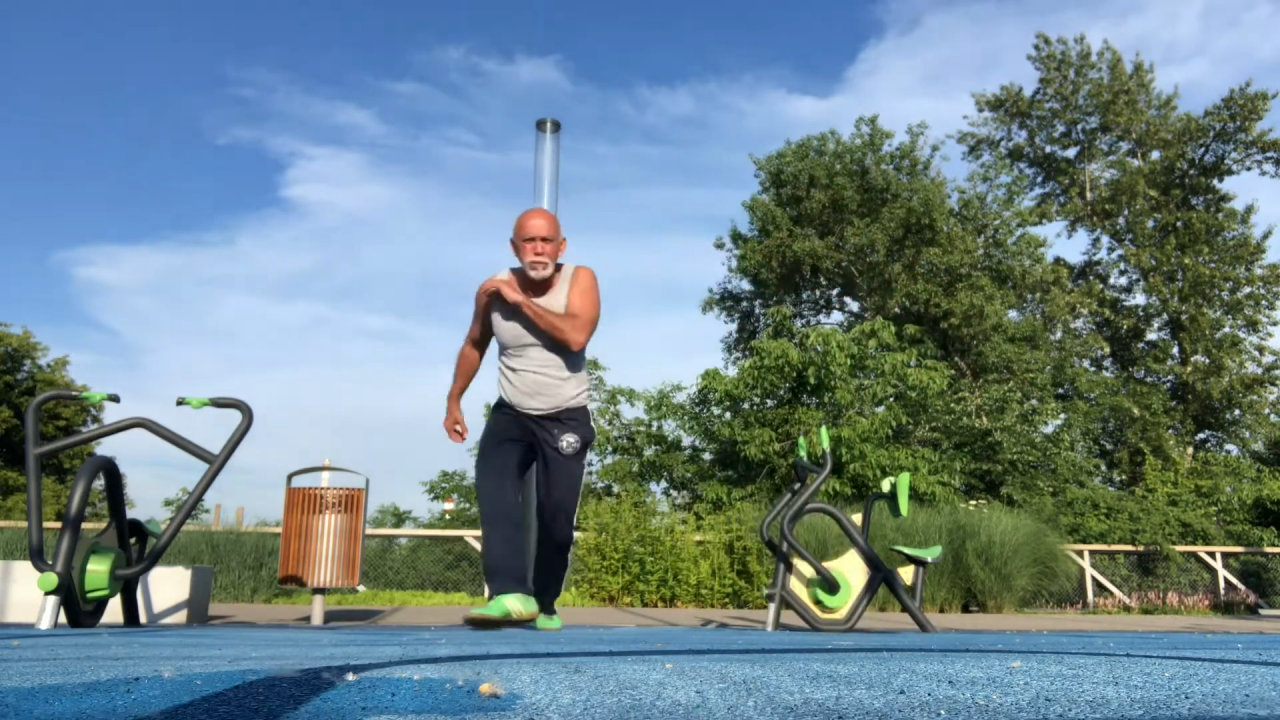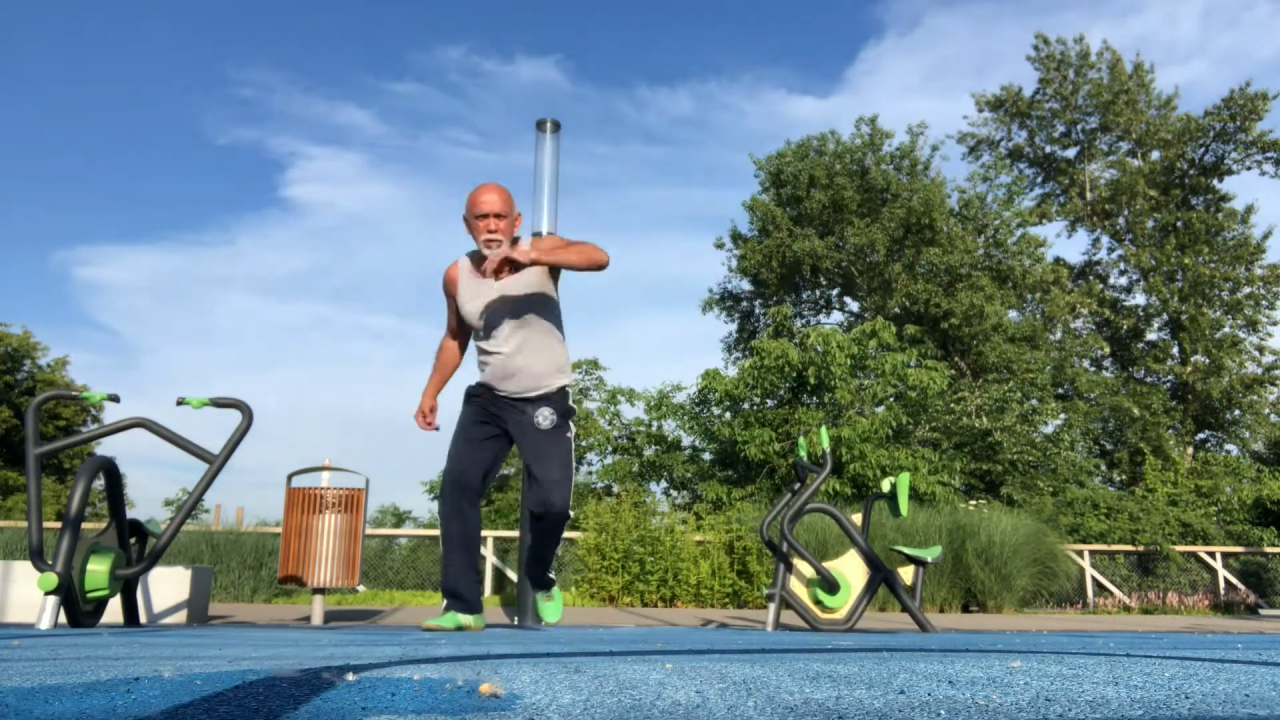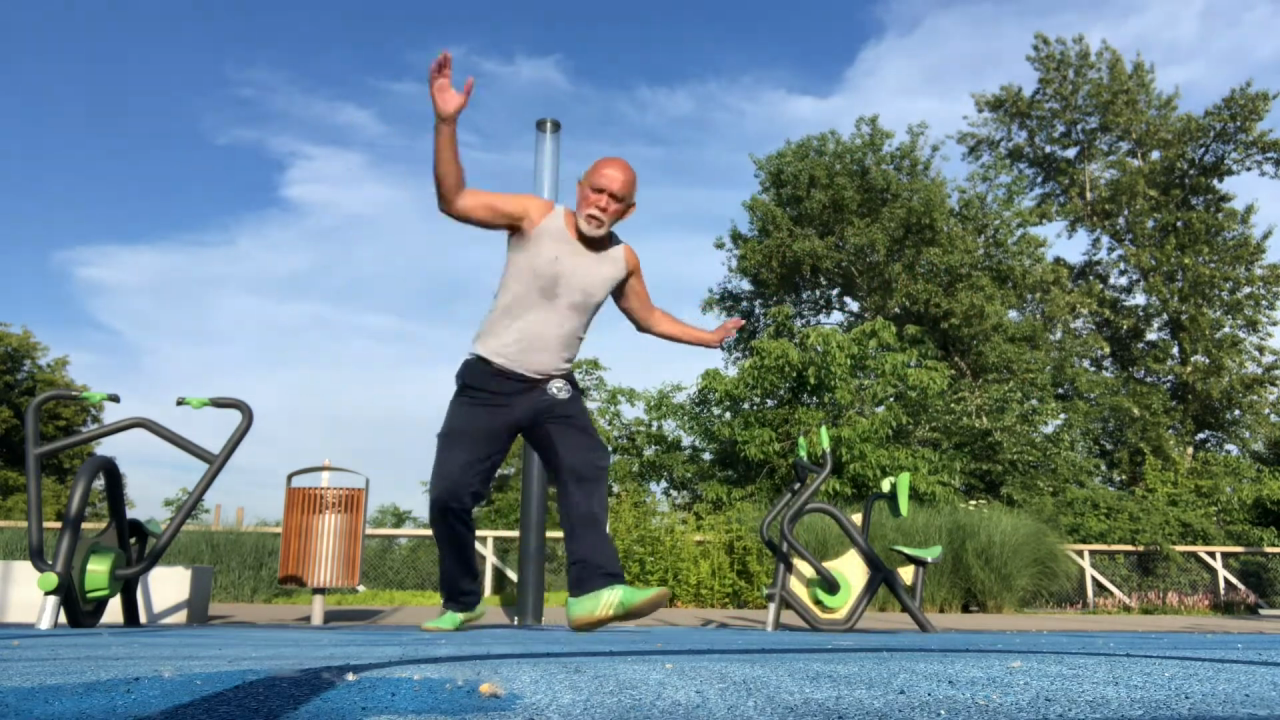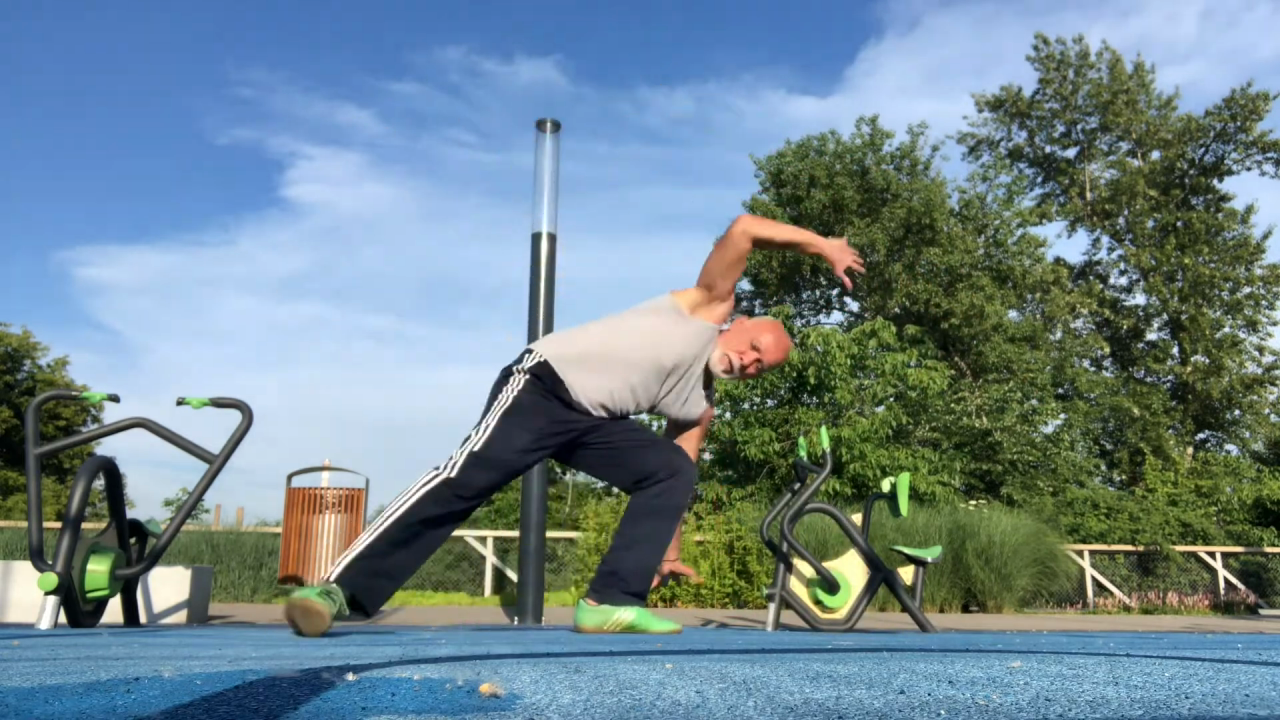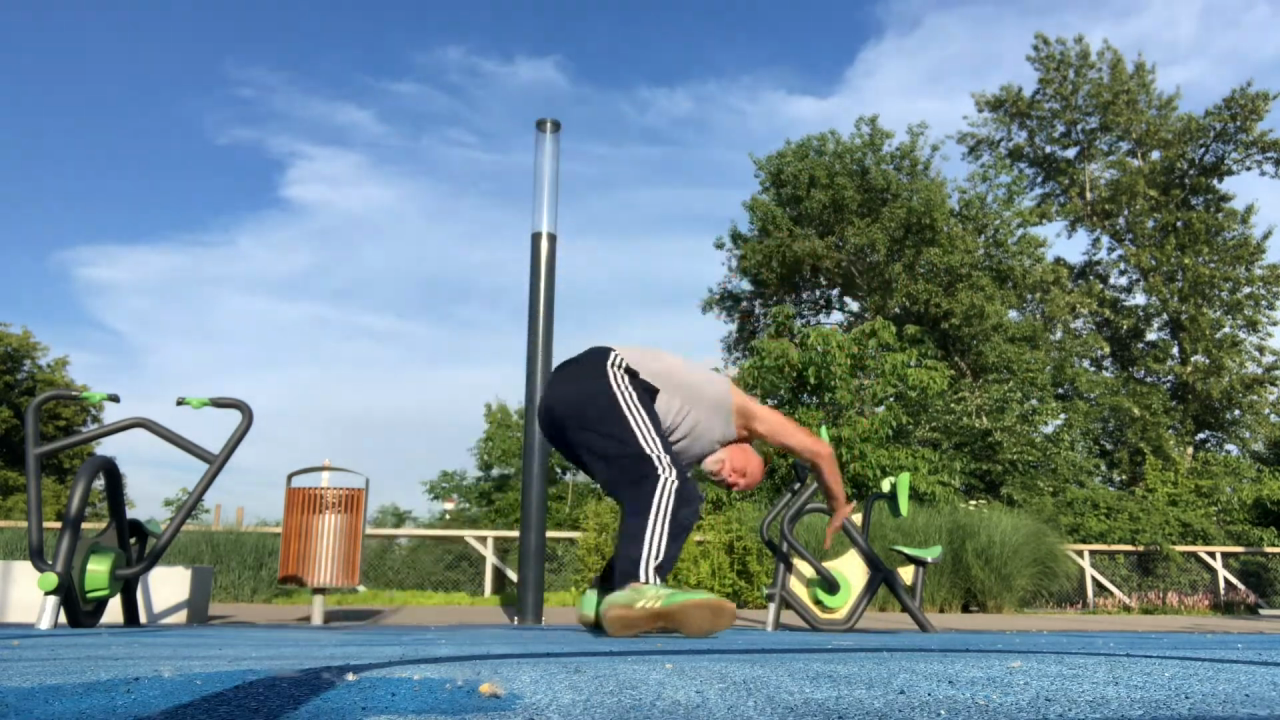
dt=0.5s
person 1, frame 1
left shoulder: (581, 279)
right shoulder: (492, 292)
left elbow: (576, 337)
right elbow: (474, 345)
left wrist: (522, 301)
right wrist: (453, 402)
left hip: (566, 419)
right hip: (512, 414)
left knee: (557, 522)
right knee: (493, 480)
left ankle: (544, 603)
right ankle: (511, 595)
person 1, frame 2
left shoulder: (541, 253)
right shoulder: (457, 275)
left elbow: (598, 257)
left wrist: (523, 256)
right wrist: (431, 393)
left hip: (545, 400)
right hip: (488, 400)
left knee: (551, 503)
right knee: (458, 486)
left ankle: (540, 581)
right ankle: (463, 605)
person 1, frame 3
left shoulder: (622, 260)
right shoulder: (535, 216)
left elbow: (646, 317)
right elbow: (453, 201)
left wrist: (709, 338)
right wrist: (446, 121)
left hip: (551, 387)
right hip: (487, 380)
left knee: (588, 465)
right knee: (450, 493)
left ankle: (596, 592)
right ankle: (460, 601)
person 1, frame 4
left shoulder: (697, 412)
right shoulder: (710, 309)
left elbow: (685, 482)
right elbow: (744, 229)
left wrist: (668, 553)
right wrist: (823, 246)
left hip: (585, 419)
right hip: (536, 384)
left knee: (672, 469)
right knee: (467, 475)
left ankle: (610, 599)
right ankle: (338, 591)
person 1, frame 5
left shoulder: (682, 453)
right shoulder: (740, 413)
right elbow: (818, 450)
right wrist: (838, 506)
left hip: (561, 398)
right hip: (599, 379)
left knee: (681, 501)
right knee: (658, 474)
left ankle: (613, 600)
right ankle: (637, 591)
